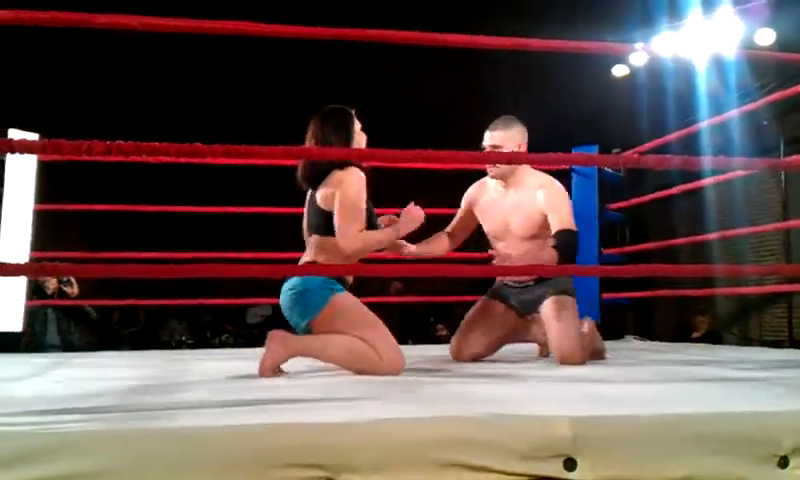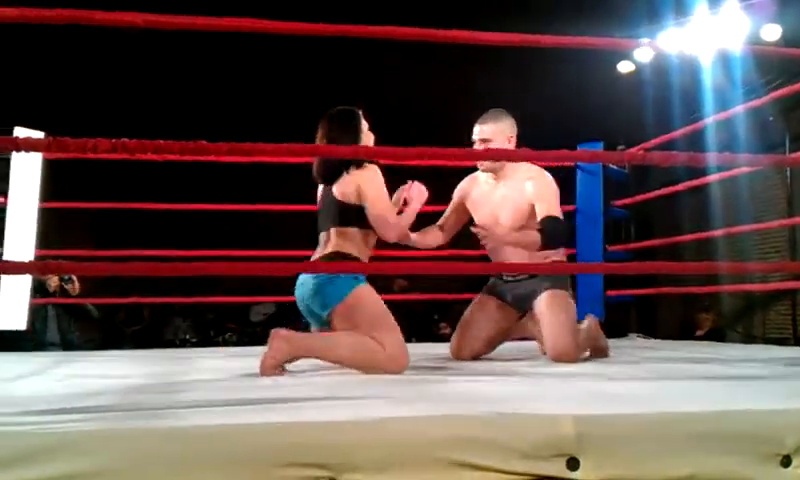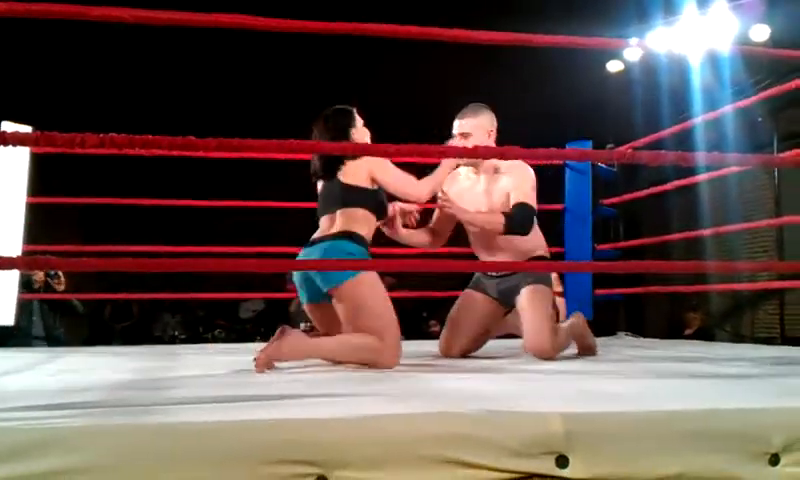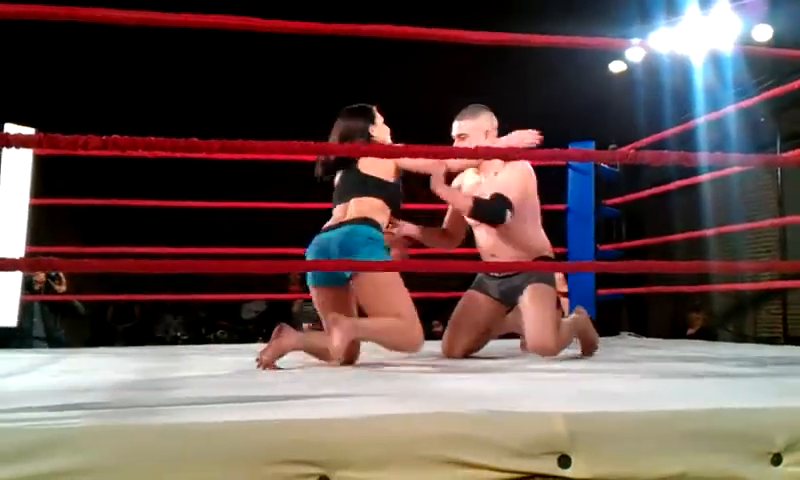
dt=0.1s
person 1, frame 1
left shoulder: (319, 183)
right shoulder: (350, 177)
right elbow: (351, 245)
left wrist: (377, 226)
right wrist: (399, 228)
left hip: (297, 290)
right hip: (318, 287)
right knee: (389, 361)
left ankle: (290, 344)
right ankle: (289, 344)
person 1, frame 2
left shoulder: (328, 182)
right shoulder: (366, 172)
right elbow: (392, 231)
left wrist: (394, 205)
right wrist: (414, 203)
left hip: (309, 282)
right hip: (337, 278)
right knee: (394, 358)
left ankle: (294, 343)
right ankle: (292, 342)
person 1, frame 3
left shoulder: (325, 177)
right shoulder: (368, 161)
right elbow: (418, 194)
left wrist: (387, 213)
right wrist: (447, 164)
left hip: (310, 260)
right hip: (342, 255)
left knee: (345, 349)
right knee: (388, 354)
left ankle: (296, 342)
right ankle: (296, 344)
person 1, frame 4
left shoulder: (342, 170)
right shoulder: (390, 157)
right elbow: (449, 163)
right hip: (359, 245)
left knee: (346, 352)
right knee: (408, 336)
left ankle: (292, 338)
right ankle: (346, 329)
person 2, frame 1
left shoulder: (548, 191)
right shoulder: (477, 192)
left elbow: (569, 249)
right elbow: (450, 238)
left wrist: (522, 260)
right wrist: (411, 249)
left hip: (550, 282)
right hip: (506, 287)
left knee: (569, 355)
right knee: (460, 352)
left ankle: (586, 332)
right ankle: (529, 329)
person 2, frame 2
left shoulder: (537, 182)
right shoulder: (470, 186)
left elbow: (556, 236)
right elbow: (442, 232)
left wrist: (504, 237)
right wrist: (409, 237)
left hip: (545, 276)
right hip: (502, 282)
left knee: (563, 352)
right knee: (461, 351)
left ankle: (588, 329)
right ankle: (530, 324)
person 2, frame 3
left shoulder: (516, 172)
right shoulder: (454, 182)
left elbow: (523, 224)
right elbow: (435, 236)
left wrist: (468, 215)
right wrist: (400, 233)
left hip: (528, 269)
right hip: (487, 277)
left knee: (542, 349)
right knee: (449, 348)
left ankle: (574, 326)
right ankle: (513, 321)
person 2, frame 4
left shoulder: (515, 169)
right shoulder: (462, 182)
left elbow: (493, 214)
right elbow: (449, 238)
left wrist: (442, 189)
right wrist: (412, 231)
left hip: (532, 270)
right hip: (490, 278)
left knee: (544, 346)
right knee: (452, 349)
left ankle: (576, 321)
right ankle: (514, 320)
